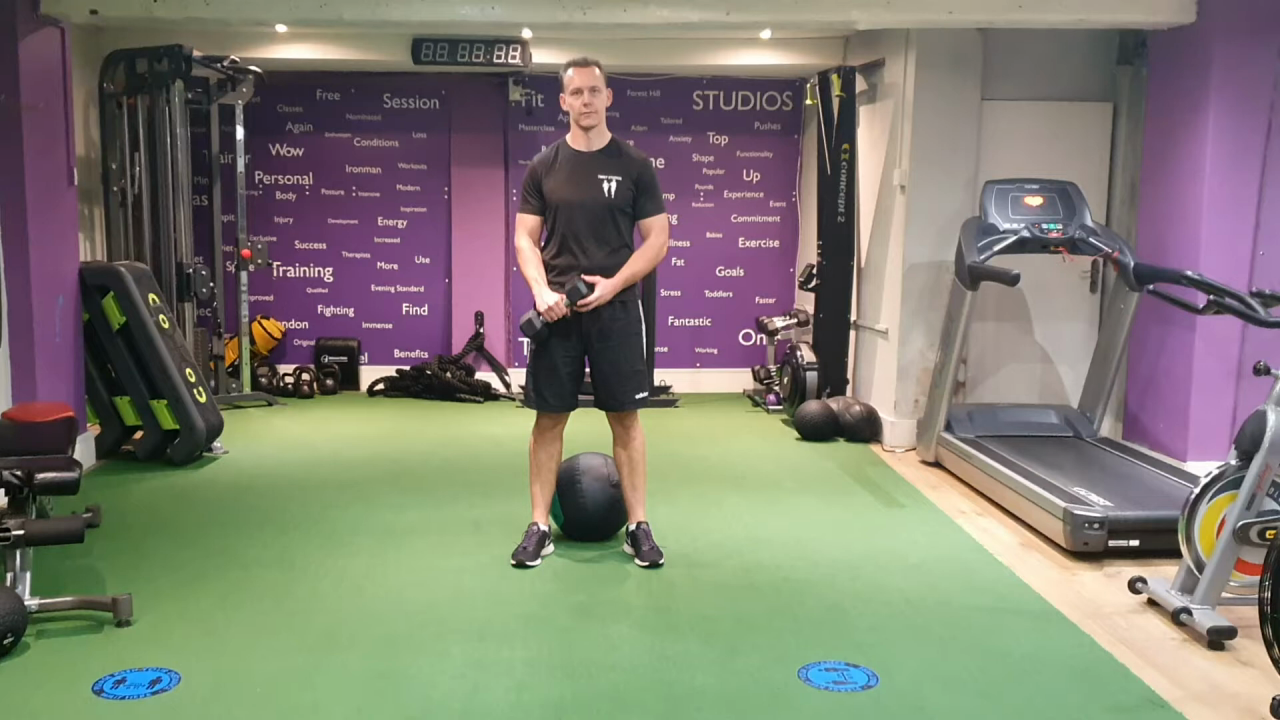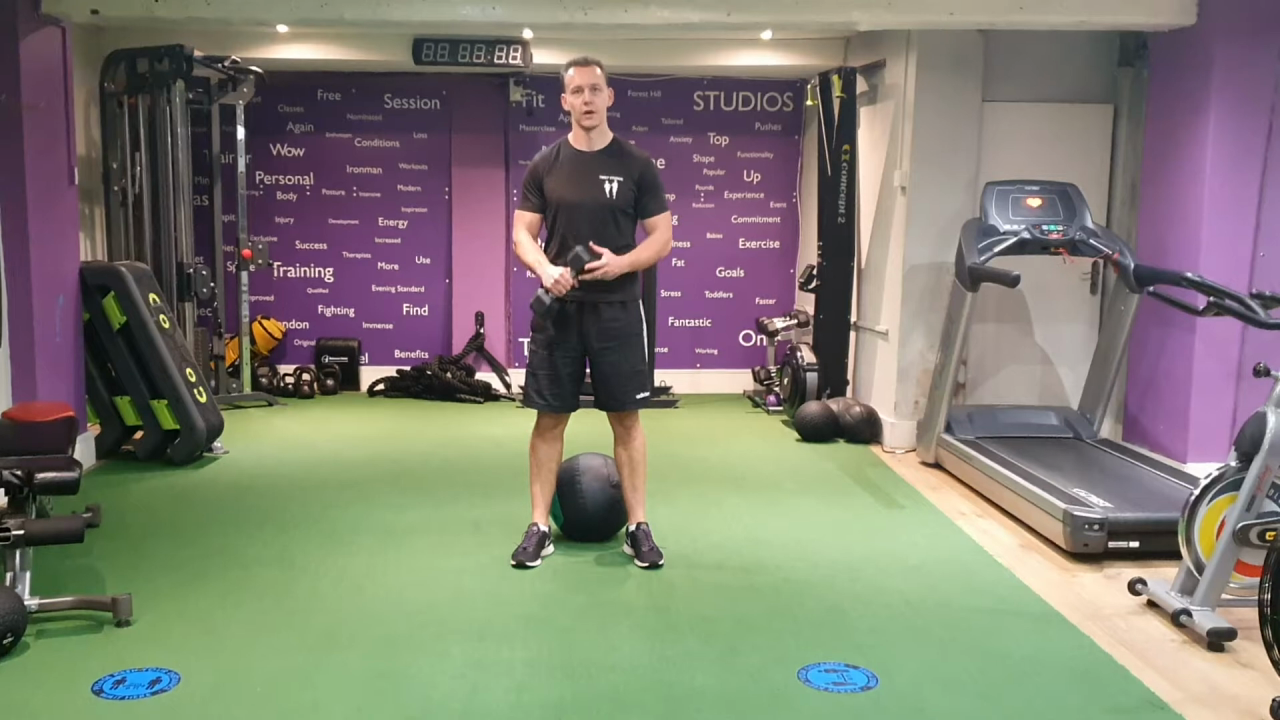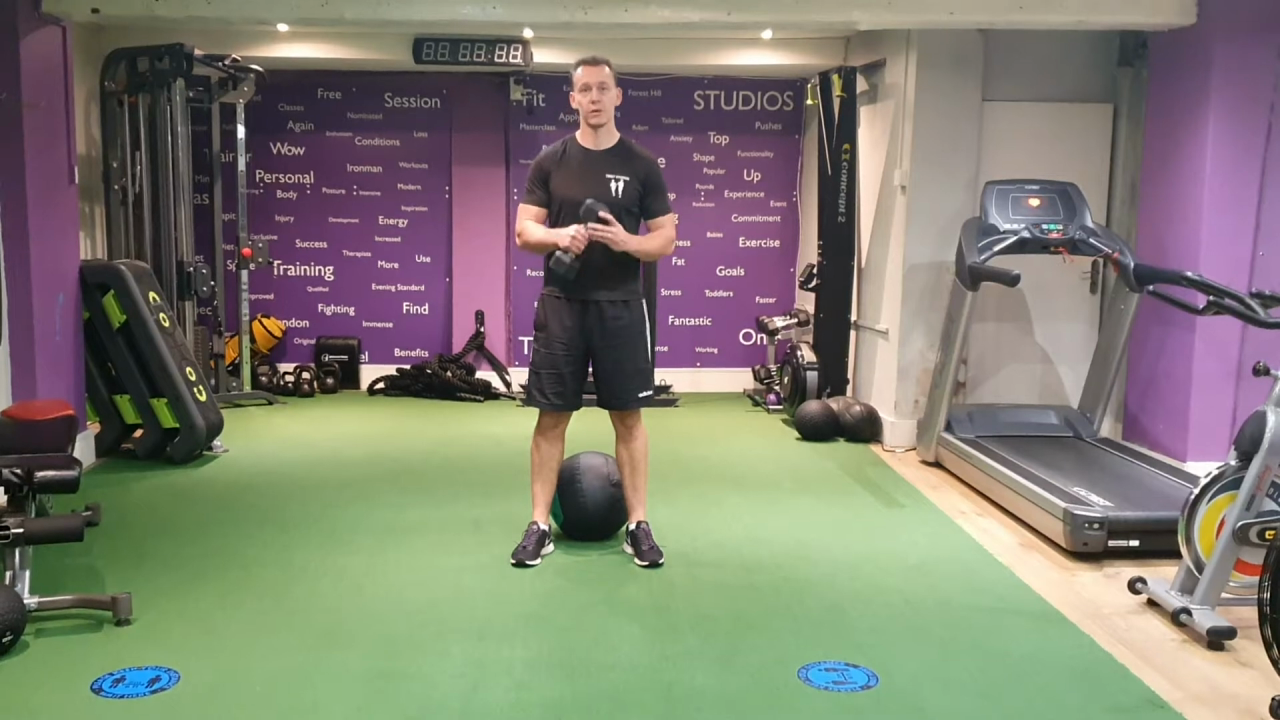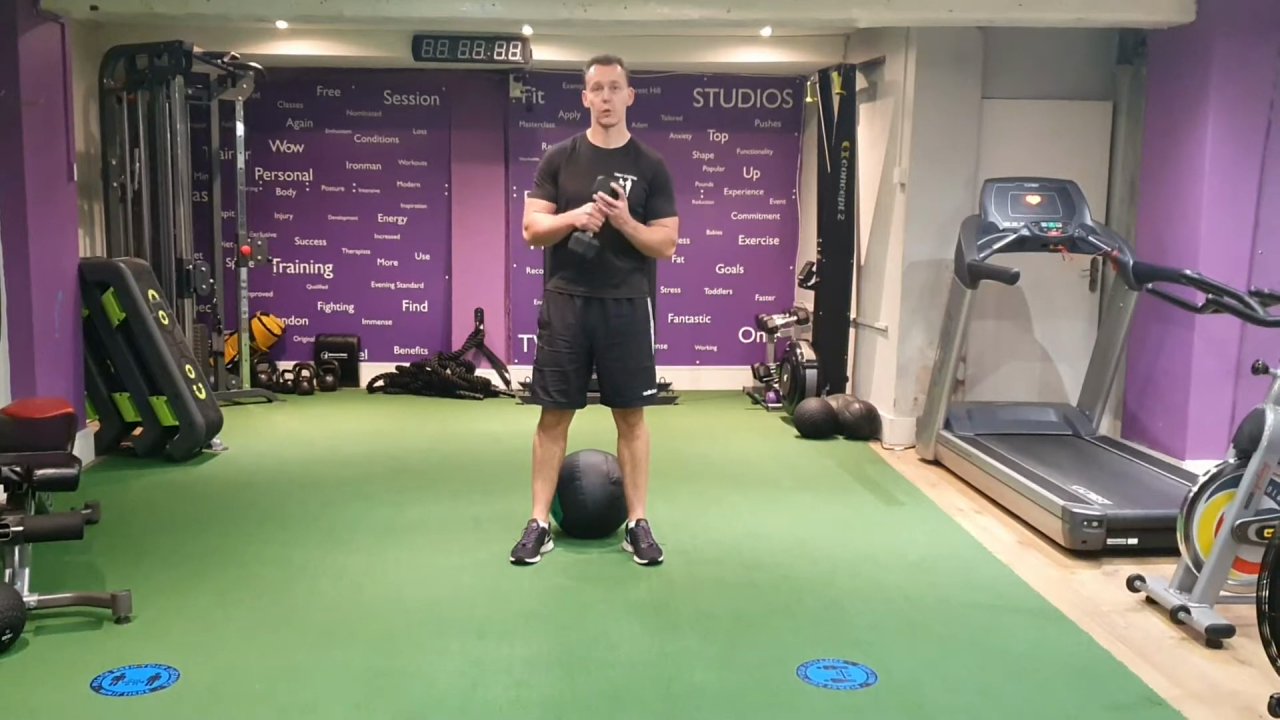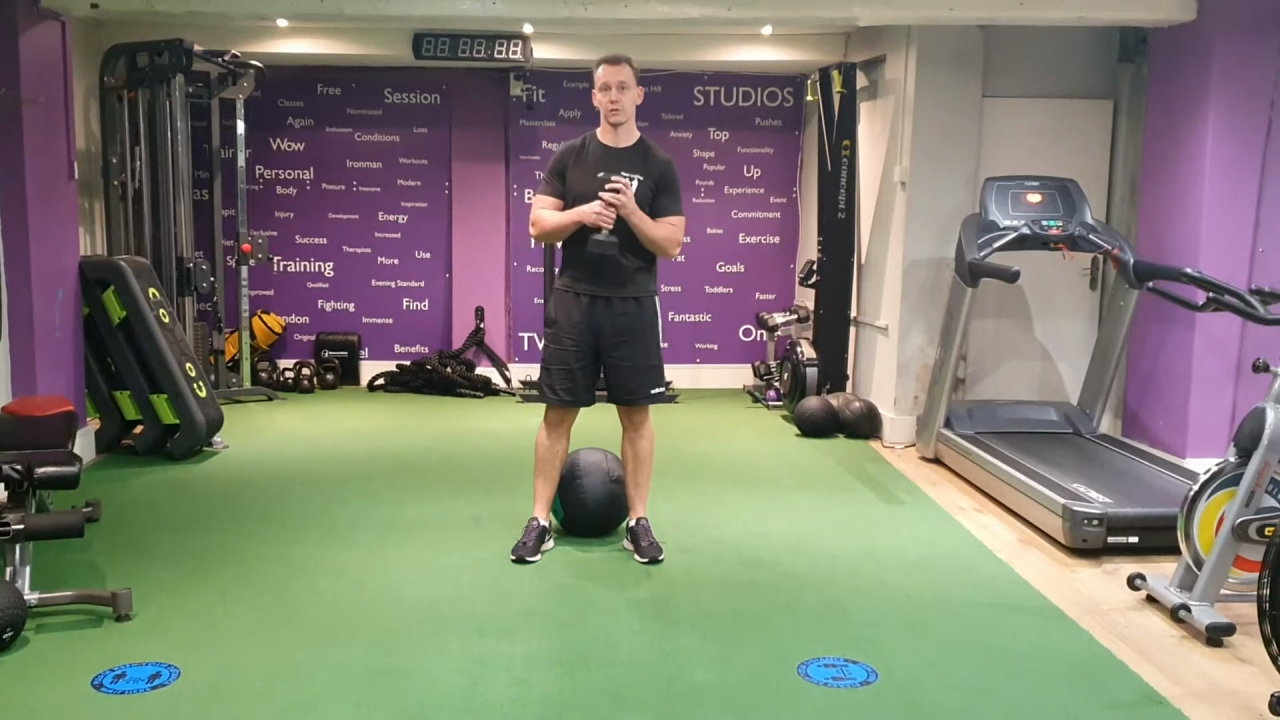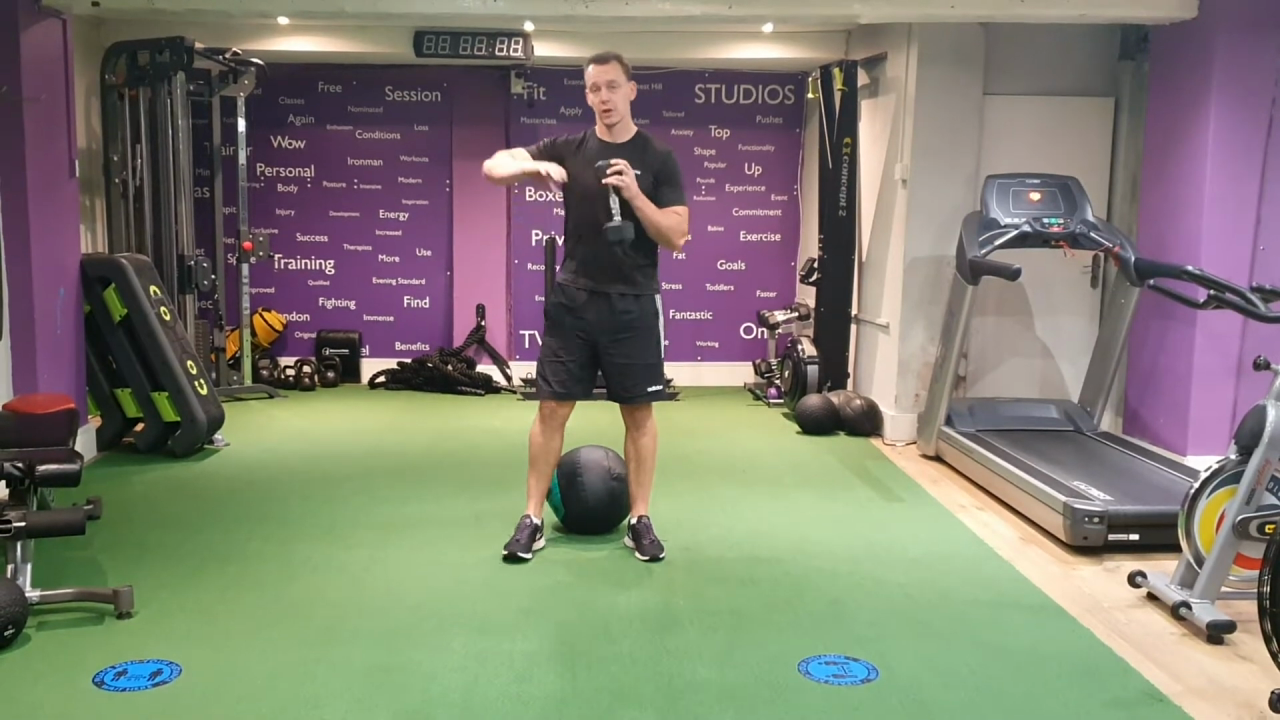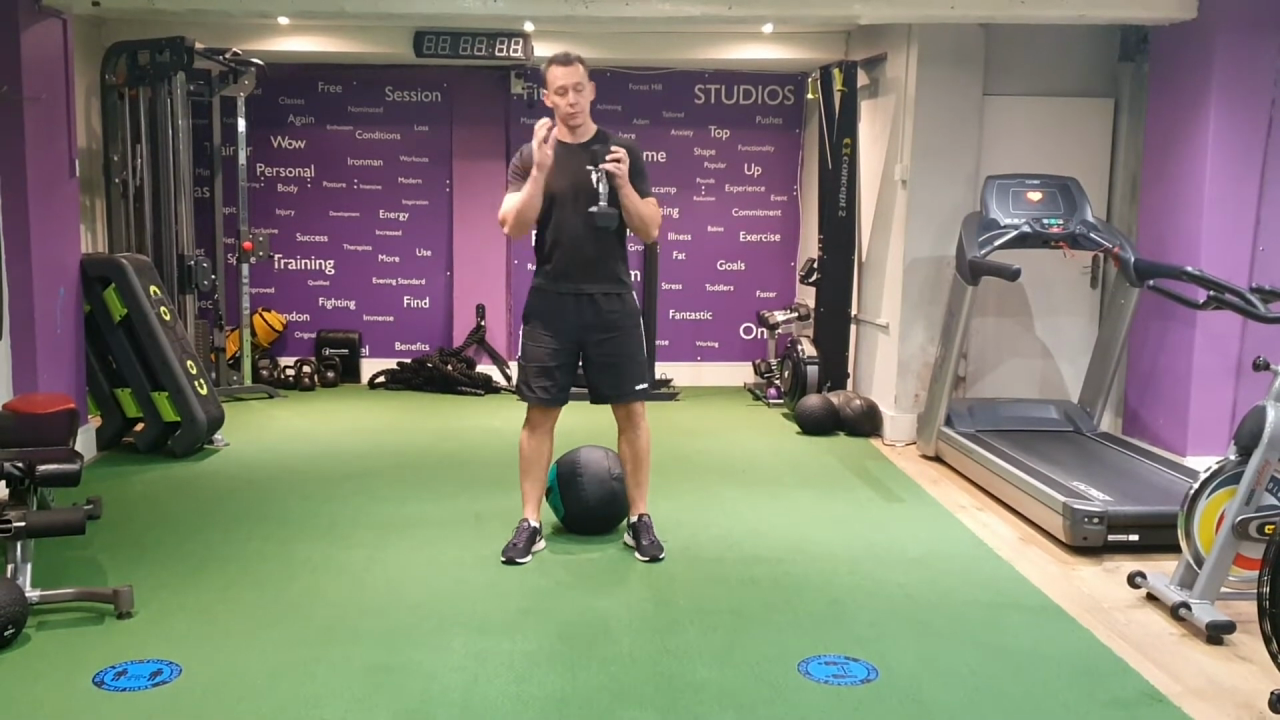
dt=0.3s
person 1, frame 1
left shoulder: (634, 165)
right shoulder: (544, 165)
left elbow: (657, 239)
right elbow: (525, 238)
left wrist: (613, 285)
right wrist: (541, 290)
left hip: (616, 309)
right hip: (558, 311)
left knee: (626, 418)
right knee: (549, 418)
left ankle: (637, 526)
right ankle: (540, 526)
person 1, frame 2
left shoulder: (636, 164)
right shoulder: (545, 165)
left elbow: (662, 235)
right elbow: (522, 234)
left wrist: (622, 263)
right wrist: (546, 269)
left hip: (617, 309)
right hip: (559, 309)
left knee: (627, 419)
right knee: (549, 419)
left ankle: (637, 526)
right ankle: (540, 526)
person 1, frame 3
left shoulder: (641, 165)
right shoulder: (550, 161)
left elbow: (666, 240)
right elbow: (523, 233)
left wrist: (624, 241)
right wrist: (559, 235)
left hip: (620, 307)
right hip: (561, 305)
left knee: (628, 417)
right knee: (551, 417)
left ankle: (637, 525)
right ankle: (539, 526)
person 1, frame 4
left shoulder: (650, 165)
right shoulder: (559, 158)
left elbow: (666, 243)
right elbow: (531, 229)
left wrist: (624, 221)
right wrist: (572, 217)
left hip: (626, 305)
right hip: (565, 302)
left knee: (631, 416)
right knee: (554, 415)
left ankle: (637, 523)
right ankle: (539, 523)
person 1, frame 5
left shoulder: (659, 165)
right shoulder: (569, 156)
left elbow: (671, 244)
right elbow: (538, 226)
left wrist: (630, 210)
right wrist: (580, 213)
left hip: (633, 305)
right hip: (573, 301)
left knee: (636, 414)
right knee: (557, 414)
left ankle: (638, 522)
right ankle: (540, 522)
person 1, frame 6
left shoulder: (658, 157)
right shoulder: (568, 149)
left elbow: (676, 236)
right elbow: (492, 167)
left wrist: (634, 194)
right wrist: (533, 164)
left hip: (633, 302)
right hip: (573, 298)
left knee: (639, 412)
right knee: (552, 409)
left ankle: (639, 520)
right ankle: (532, 520)
person 1, frame 7
left shoulder: (622, 151)
right shoulder: (530, 156)
left elbow: (650, 231)
right elbow: (512, 227)
left wrist: (622, 183)
right wrist: (541, 170)
left hip: (612, 299)
right hip: (551, 301)
left knee: (632, 412)
right knee: (541, 412)
left ankle: (639, 520)
right ankle: (530, 523)
